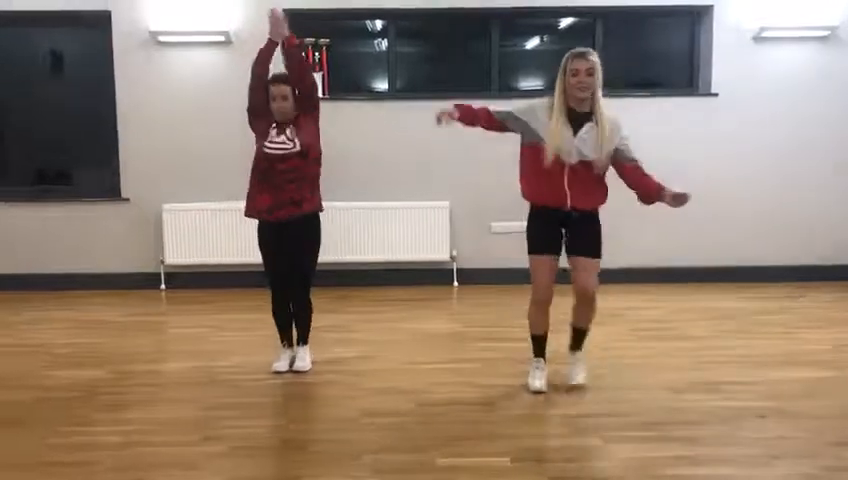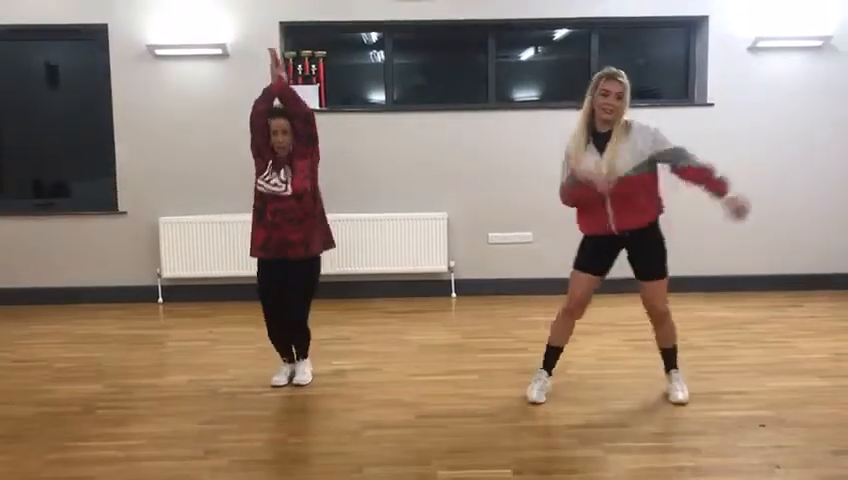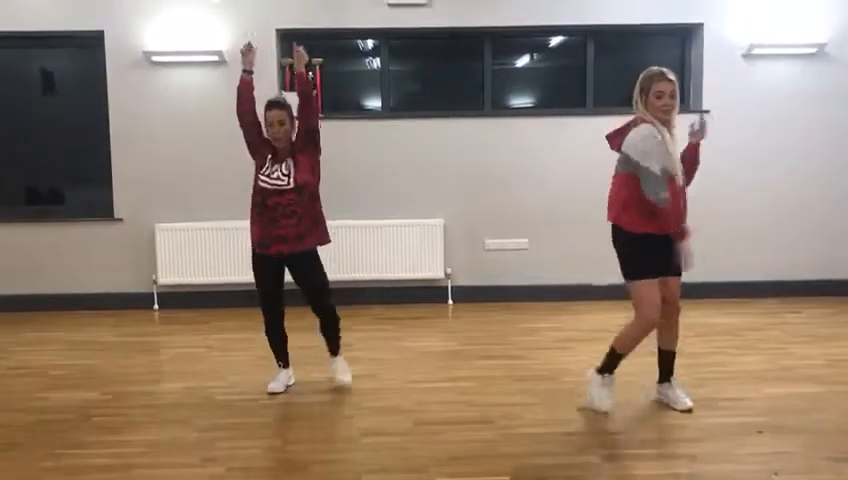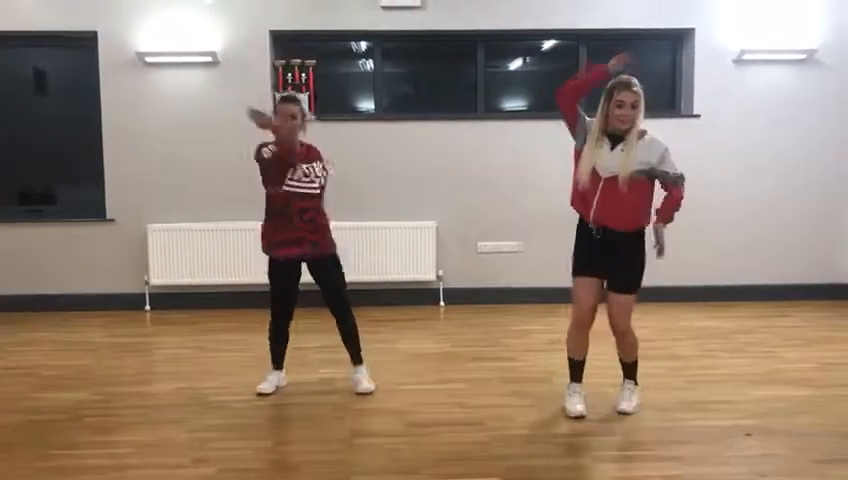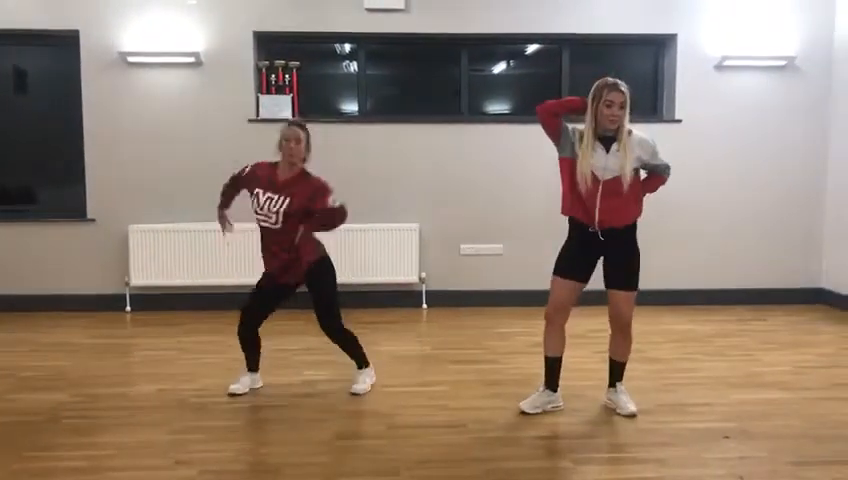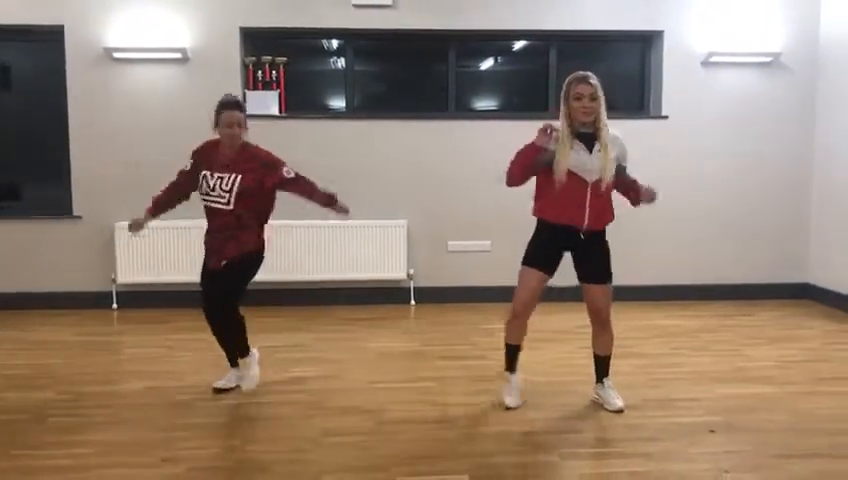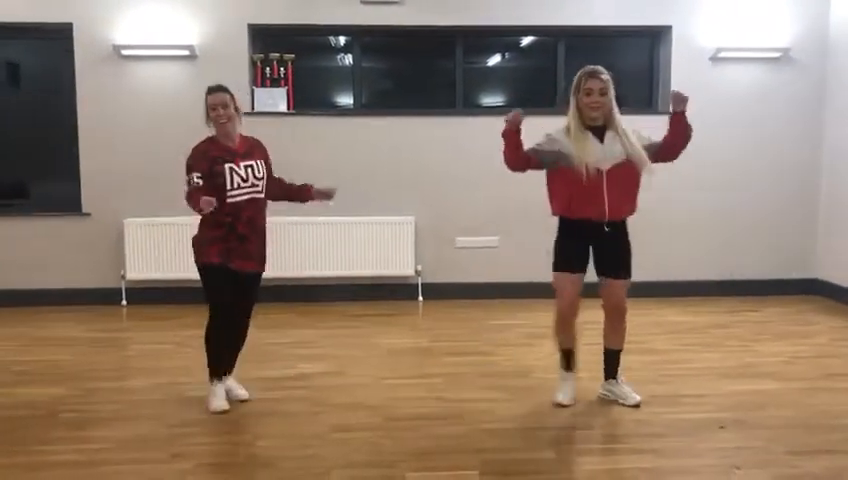
dt=0.7s
person 1, frame 1
left shoulder: (608, 125)
right shoulder: (539, 113)
left elbow: (630, 169)
right elbow: (495, 119)
left wrist: (662, 194)
right wrist: (459, 113)
left hip: (585, 215)
right hip: (544, 213)
left knee: (586, 291)
right knee: (542, 295)
left ankle: (576, 353)
right ankle: (539, 361)
person 1, frame 2
left shoulder: (640, 135)
right shoulder: (576, 144)
left elbow: (683, 161)
right elbow: (566, 194)
left wrist: (723, 192)
right wrist: (590, 187)
left hip: (643, 233)
right hip: (599, 235)
left knee: (658, 311)
right knee: (571, 306)
left ankle: (673, 373)
right ankle: (544, 375)
person 1, frame 3
left shoulder: (661, 135)
right shoulder: (645, 135)
left elbow: (679, 182)
right elbow: (656, 193)
left wrist: (694, 146)
right wrist: (681, 235)
left hip: (659, 234)
right hip: (634, 235)
left knee: (671, 310)
right knee: (648, 317)
left ankle: (666, 384)
right ankle: (602, 375)
person 1, frame 4
left shoulder: (651, 147)
right shoulder: (587, 134)
left elbow: (675, 187)
right elbow: (565, 95)
left wrist: (662, 222)
right wrist: (606, 71)
left hip: (627, 241)
right hip: (589, 235)
left knee: (619, 324)
right knee: (582, 316)
left ankle: (629, 384)
right ankle: (575, 387)
person 1, frame 5
left shoulder: (638, 145)
right shoulder: (573, 140)
left elbow: (662, 172)
right elbow: (545, 110)
left wrist: (636, 195)
right wrist: (584, 104)
left hip: (622, 239)
right hip: (581, 235)
left knee: (622, 322)
right knee: (554, 315)
left ankle: (616, 389)
right ankle: (550, 391)
person 1, frame 6
left shoulder: (612, 142)
right shoulder: (553, 143)
left elbow: (621, 181)
right elbow: (514, 177)
left wrist: (640, 192)
right wrist: (537, 145)
left hip: (592, 236)
right hip: (551, 231)
left knee: (600, 315)
right knee: (519, 306)
left ankle: (603, 386)
right ankle: (511, 377)
person 1, frame 7
left shoulder: (628, 138)
right shoulder: (561, 139)
left elbow: (667, 151)
right elbow: (519, 162)
left wrist: (678, 116)
right wrist: (512, 131)
left hip: (613, 231)
right hip: (573, 230)
left knee: (617, 309)
right knee: (566, 310)
left ankle: (612, 381)
right ankle: (567, 376)
person 2, frame 1
left shoulder: (308, 121)
right shoulder: (261, 123)
left elbow: (306, 80)
right elbow: (256, 83)
left wrist: (288, 40)
right wrist: (272, 40)
left hip: (304, 219)
right hip: (270, 221)
left knee: (300, 289)
right knee: (278, 290)
left ankle: (303, 347)
right ankle: (285, 348)
person 2, frame 2
left shoulder: (306, 157)
right shoulder: (263, 158)
left elbow: (305, 118)
right elbow: (256, 117)
left wrist: (282, 83)
right wrist: (273, 83)
left hip: (305, 254)
right hip: (271, 255)
left knee: (296, 317)
right knee: (274, 319)
left ankle: (303, 361)
right ankle: (287, 361)
person 2, frame 3
left shoulder: (307, 151)
right shoulder: (261, 153)
left elbow: (310, 114)
right elbow: (245, 115)
left wrist: (302, 72)
right wrist: (247, 70)
left hip: (302, 245)
right hip: (265, 248)
left knee: (323, 306)
right knee: (272, 314)
left ankle: (337, 359)
right ankle: (283, 370)
person 2, frame 4
left shoulder: (313, 153)
right shoulder: (269, 152)
right elbow: (289, 160)
right wrist: (279, 132)
left hip: (318, 242)
right hip: (282, 246)
left knee: (341, 306)
right knee: (282, 312)
left ankle: (359, 370)
right ankle: (276, 372)
person 2, frame 5
left shoulder: (311, 186)
right shoulder: (258, 173)
left elbow: (336, 217)
right elbow: (235, 182)
left wrist: (306, 229)
right wrist: (222, 209)
left hip: (312, 264)
right hip: (277, 266)
left knee: (331, 326)
right knee: (247, 320)
left ankle: (365, 370)
right ankle: (252, 375)
person 2, frame 6
left shoulder: (260, 160)
right shoulder: (203, 154)
left elbow: (296, 183)
right elbow: (179, 188)
left wrist: (330, 201)
right wrist: (149, 214)
left hip: (246, 248)
right hip: (215, 246)
left knee: (221, 304)
right knee: (213, 308)
left ankle: (246, 356)
right ankle: (237, 369)
person 2, frame 7
left shoulder: (256, 148)
right shoulder: (203, 153)
left elbow: (272, 185)
right elbow: (194, 191)
left wrist: (311, 193)
right wrist: (201, 201)
left hip: (251, 249)
right hip: (214, 250)
left knee: (242, 317)
right knee: (221, 315)
left ankle: (227, 376)
right ankle: (216, 382)
